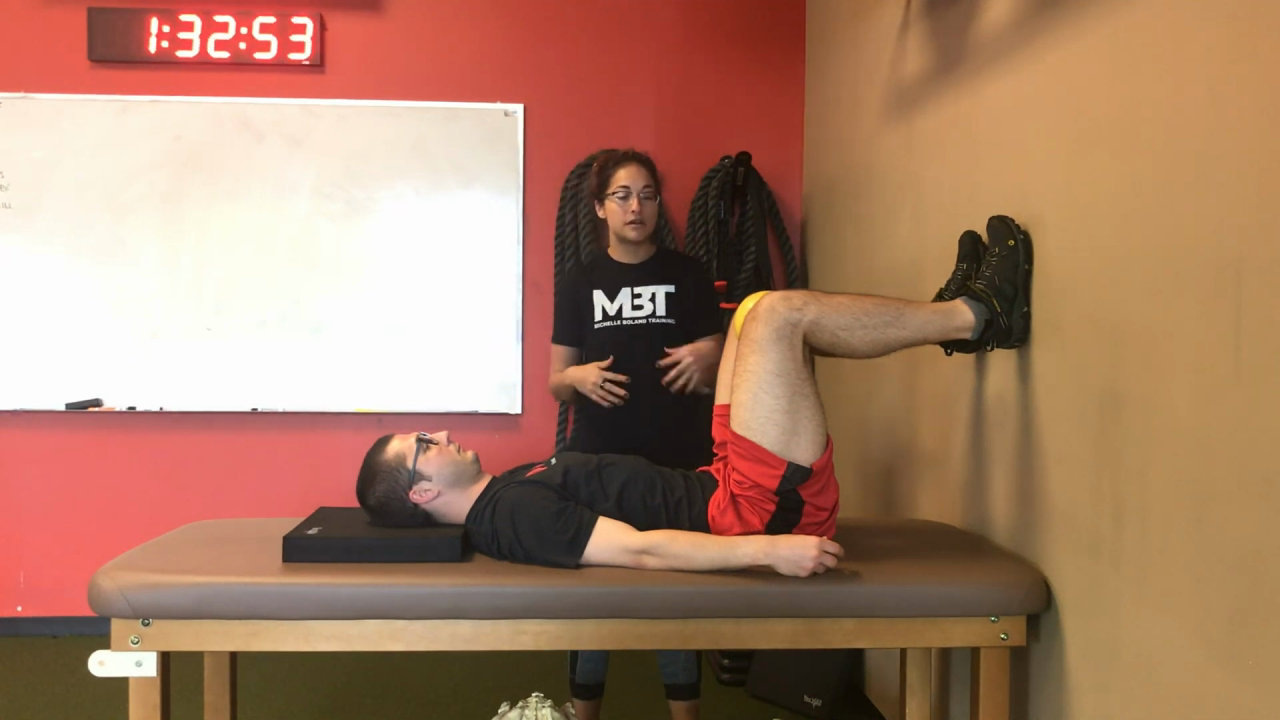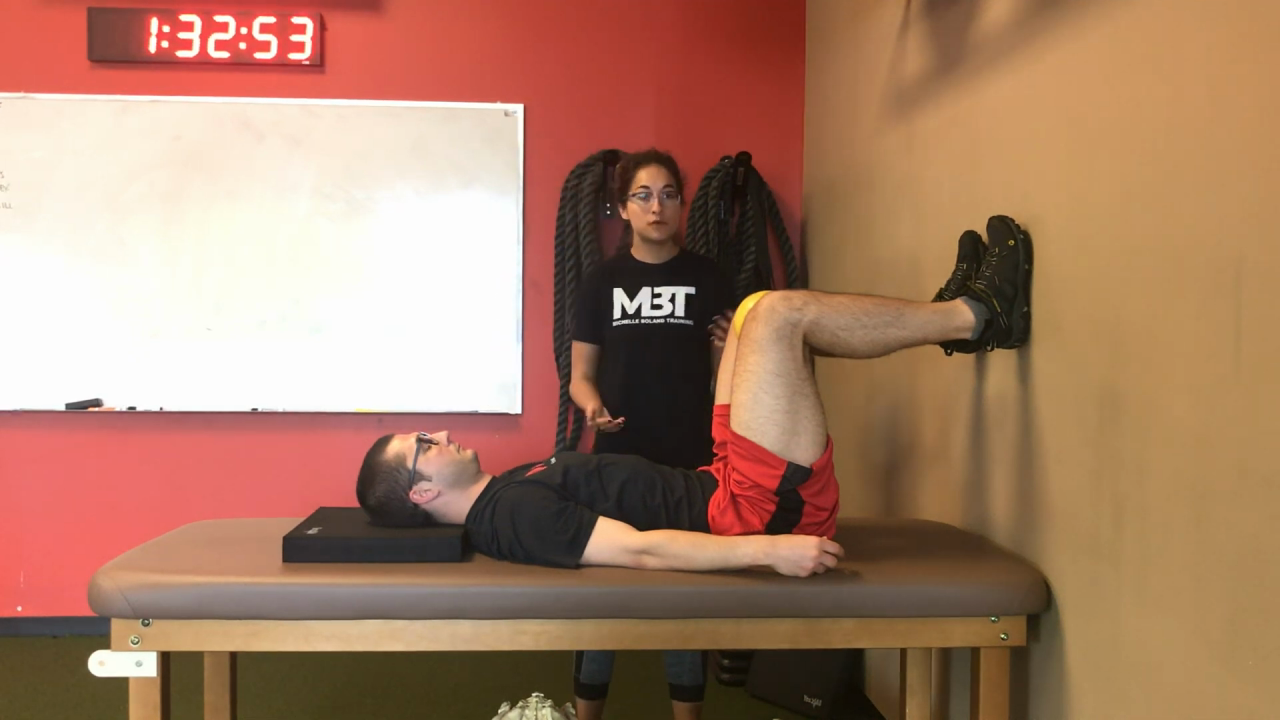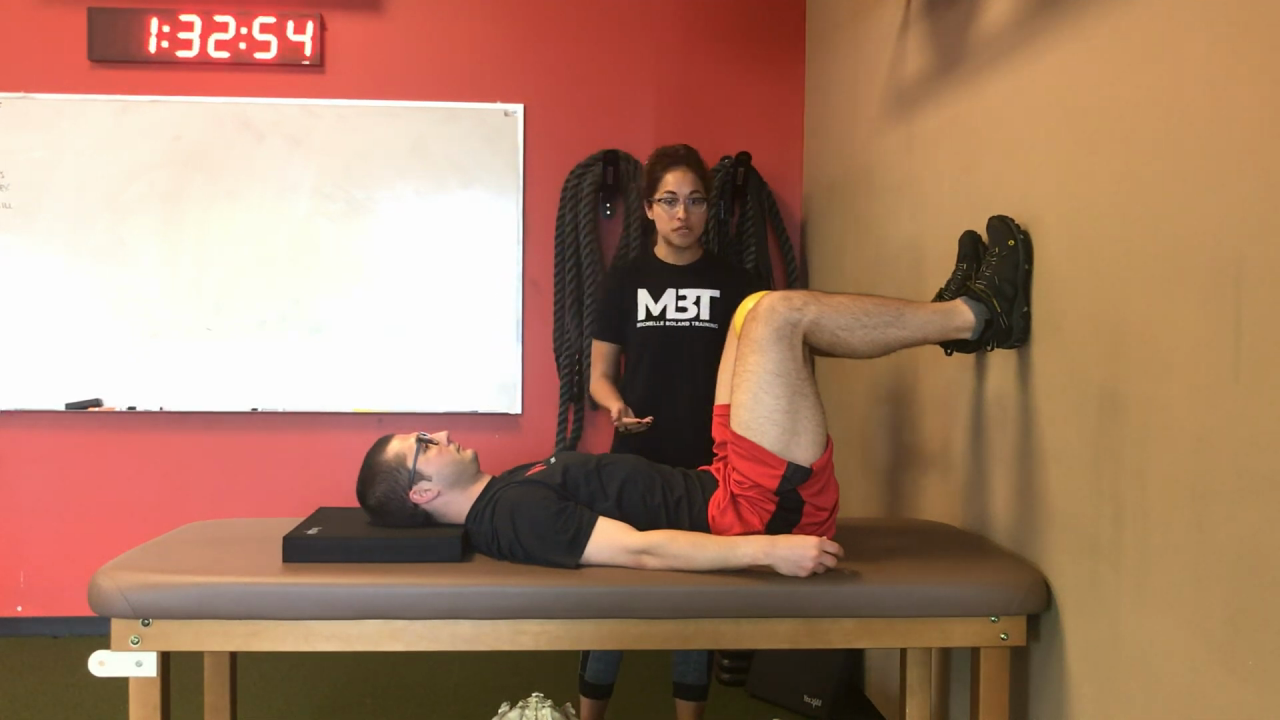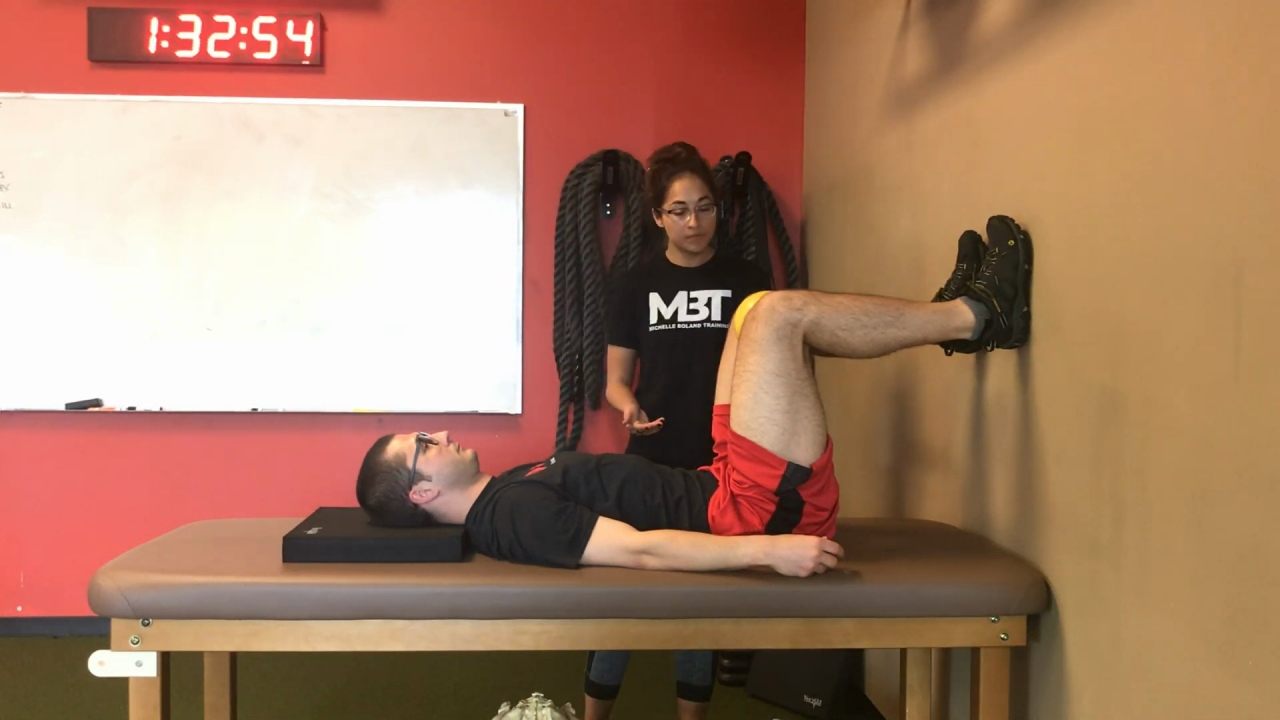
dt=0.4s
person 1, frame 1
left shoulder: (507, 490)
right shoulder: (512, 514)
right elbow: (640, 550)
right wrist: (770, 548)
left hip: (720, 489)
right hip: (752, 509)
left knee: (760, 311)
right knee: (779, 312)
left ankle: (958, 313)
right ankle: (976, 314)
person 1, frame 2
left shoulder: (507, 492)
right shoulder: (512, 515)
right elbow: (639, 550)
right wrist: (769, 549)
left hip: (719, 487)
right hip: (753, 510)
left knee: (761, 313)
right knee: (778, 313)
left ankle: (956, 313)
right ankle: (976, 314)
person 1, frame 3
left shoulder: (509, 492)
right shoulder: (512, 515)
right elbow: (639, 550)
right wrist: (769, 549)
left hip: (720, 487)
right hip: (755, 509)
left knee: (760, 311)
right knee: (778, 314)
left ankle: (955, 316)
right ankle: (974, 315)
person 1, frame 4
left shoulder: (509, 491)
right shoulder: (513, 515)
right elbow: (639, 549)
right wrist: (770, 548)
left hip: (721, 489)
right hip: (752, 509)
left knee: (763, 312)
right knee: (778, 314)
left ankle: (958, 314)
right ankle: (974, 315)
person 2, frame 1
left shoulder: (689, 275)
right shoulder: (580, 284)
left elbow: (716, 371)
right elbow: (555, 382)
left wrist: (706, 362)
right wrist: (578, 379)
left hip: (677, 460)
right hip: (601, 462)
person 2, frame 2
left shoulder: (709, 279)
right shoulder: (603, 280)
right elbow: (581, 375)
right wrist: (593, 407)
left hip: (691, 461)
right hip: (618, 460)
person 2, frame 3
left shoulder: (733, 283)
right shoulder: (624, 279)
right elbow: (600, 374)
right wrist: (615, 406)
left hip: (707, 462)
right hip: (637, 461)
person 2, frame 4
left shoulder: (747, 280)
right shoulder: (637, 285)
right elbow: (618, 380)
right wrist: (630, 408)
left hip: (720, 463)
right hip: (651, 462)
